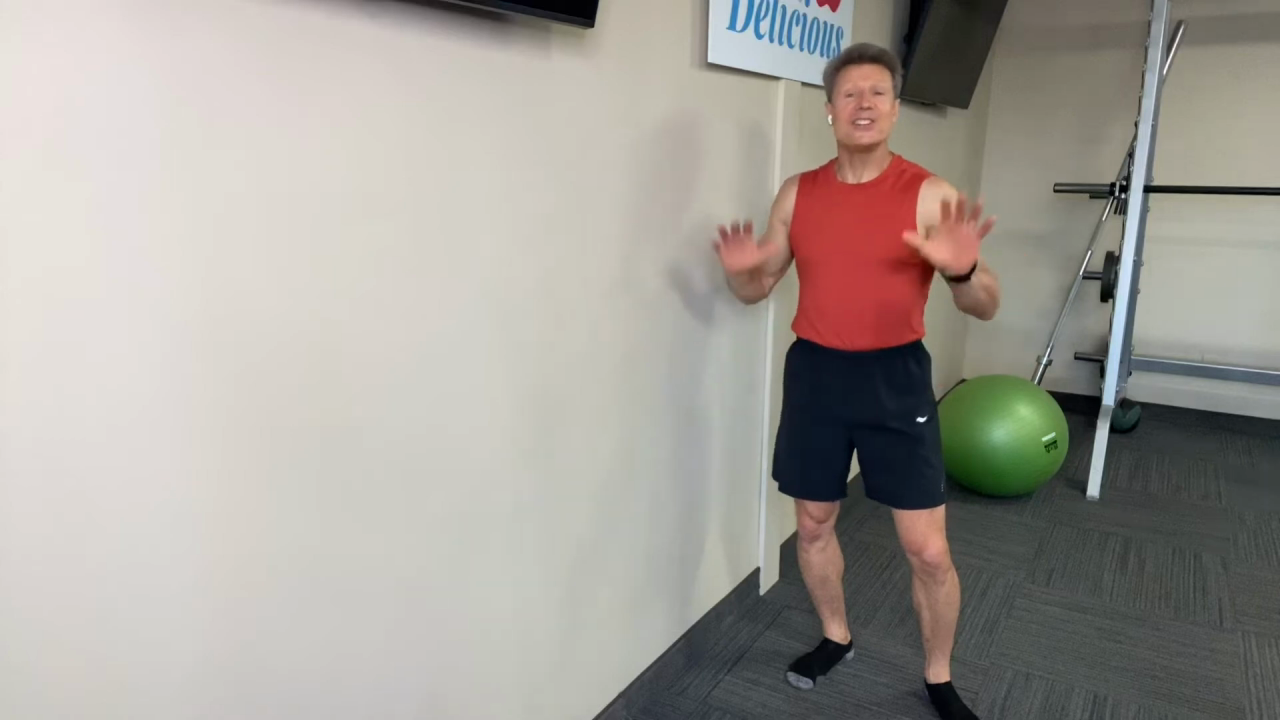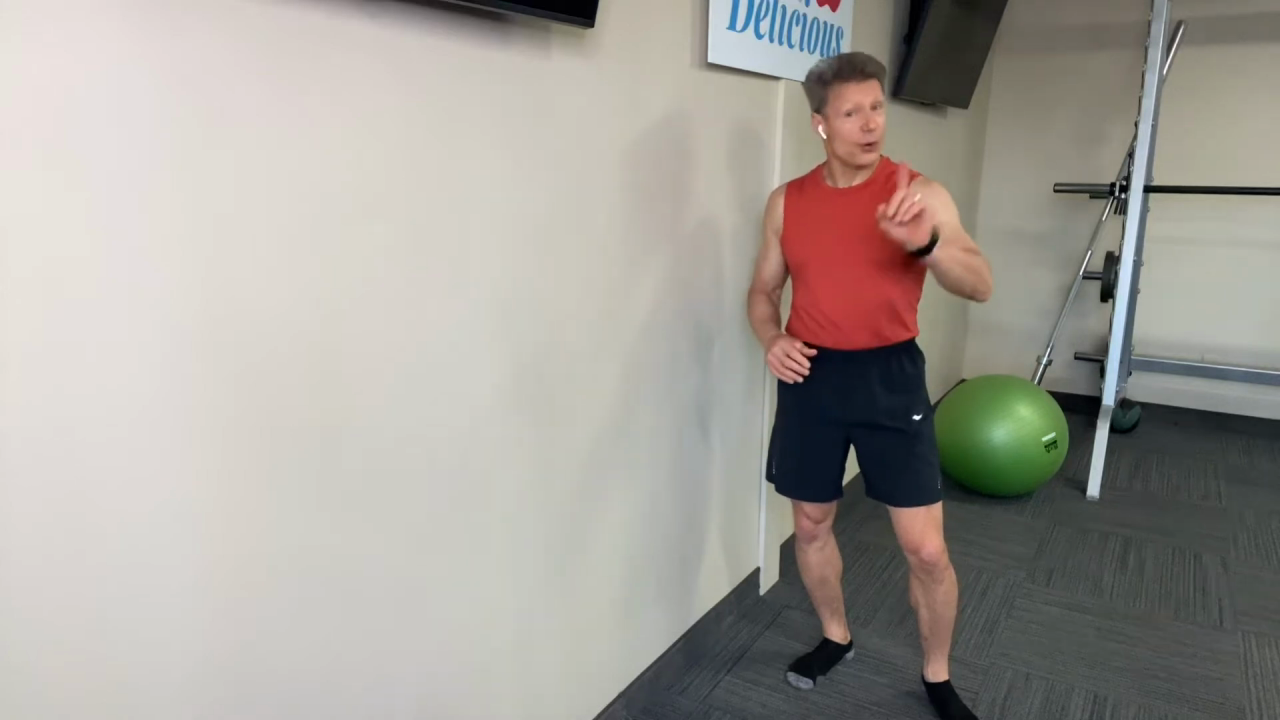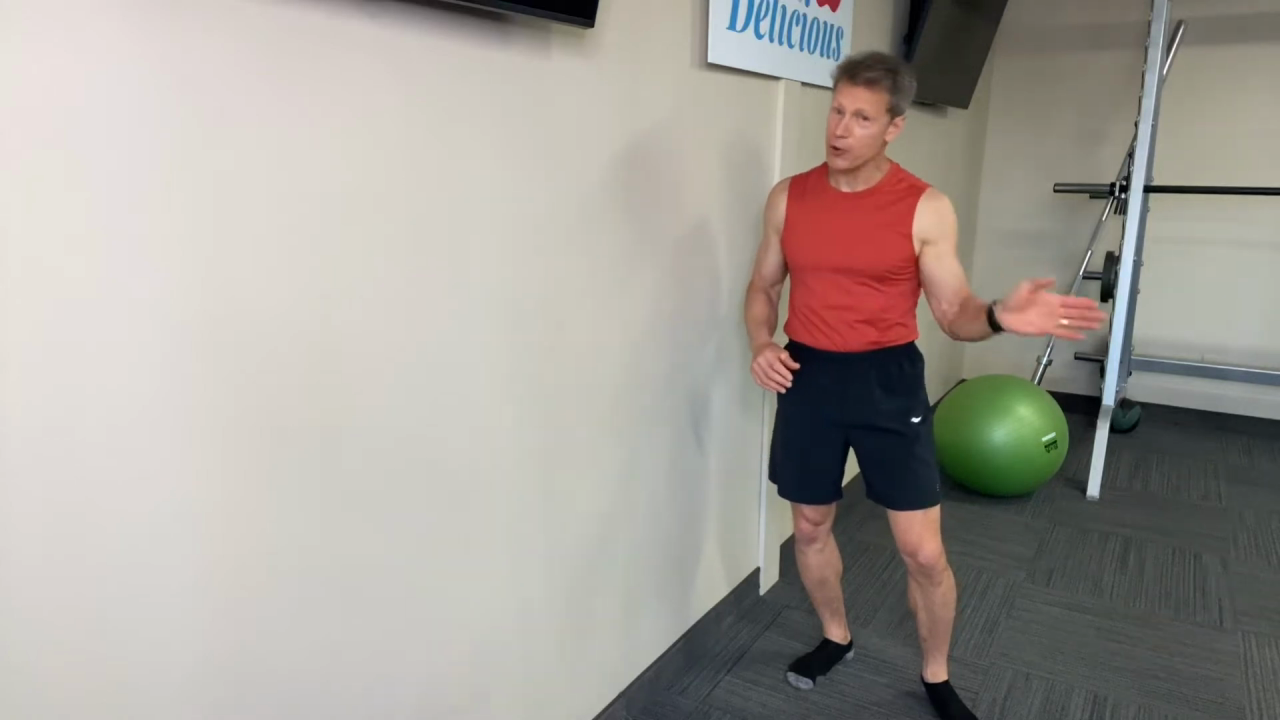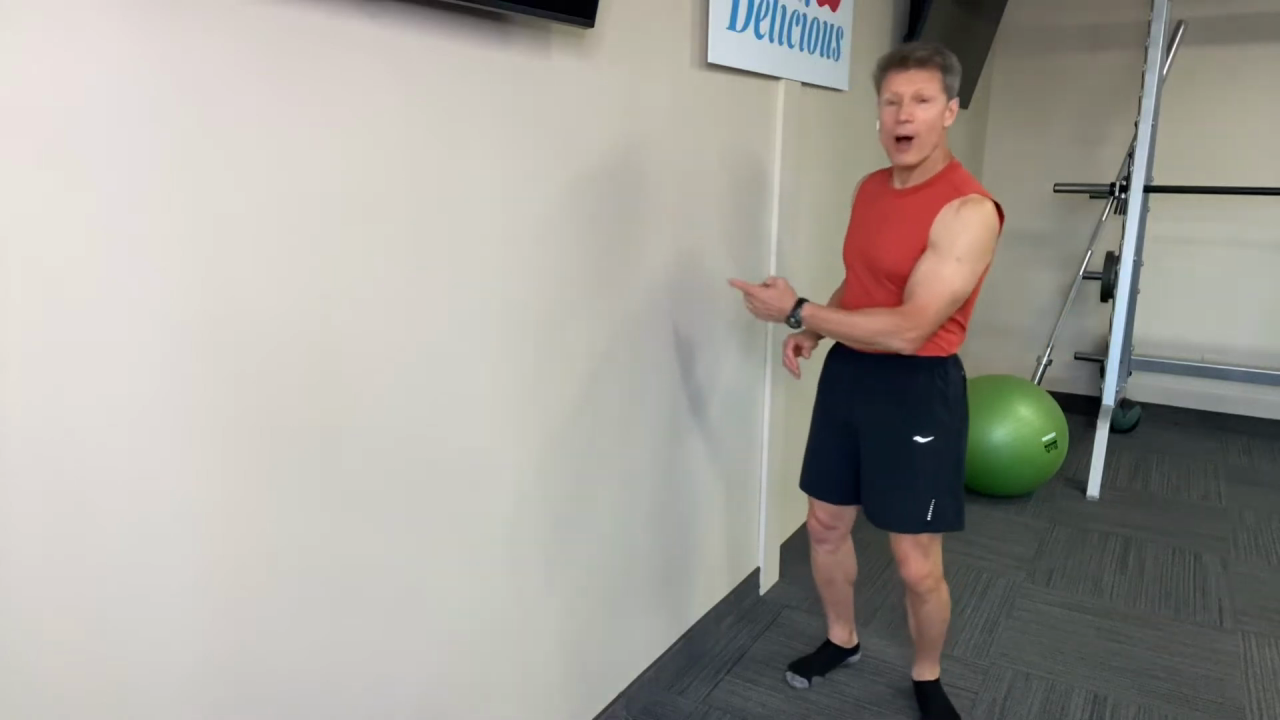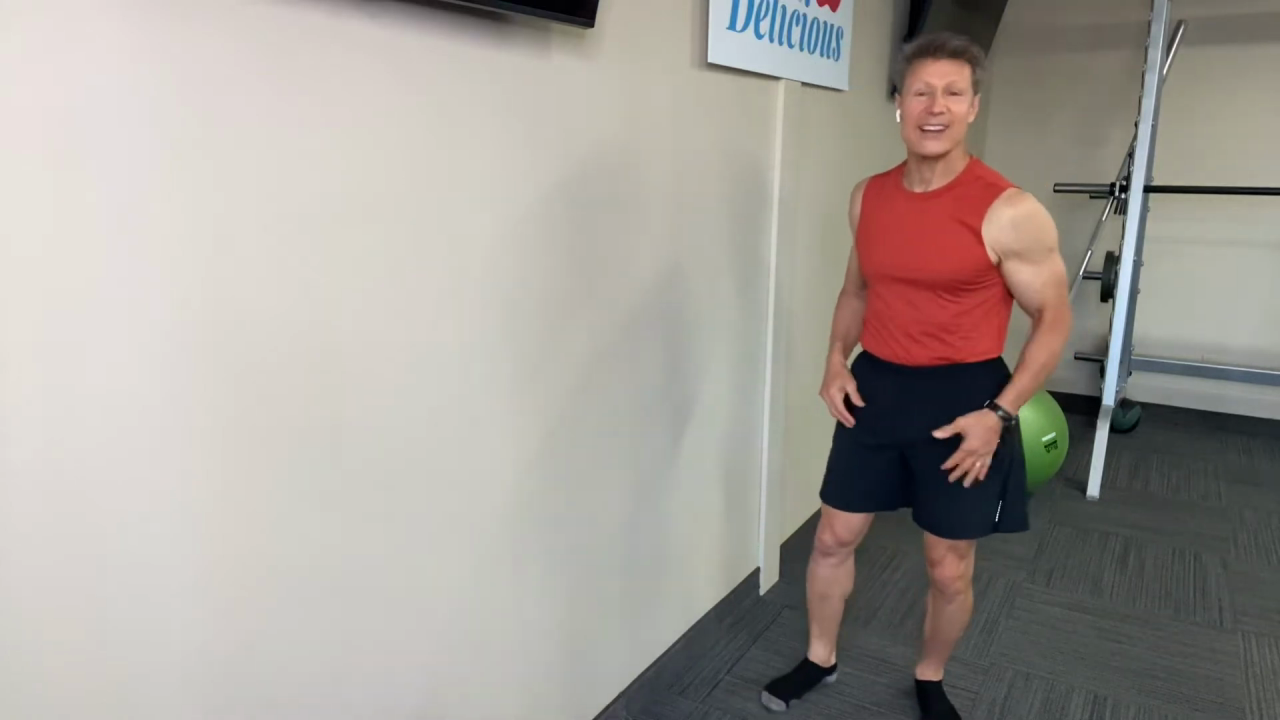
dt=1s
person 1, frame 1
left shoulder: (928, 193)
right shoulder: (798, 193)
left elbow: (984, 305)
right elbow: (762, 284)
left wrist: (961, 269)
right wrist: (742, 270)
left hip: (895, 378)
right hip: (814, 373)
left knee: (928, 550)
right knee: (813, 523)
right ankle: (835, 636)
person 1, frame 2
left shoulder: (918, 194)
right shoulder: (786, 200)
left elbow: (977, 285)
right elbow: (763, 290)
left wrist: (924, 240)
right wrist: (771, 339)
left hip: (889, 376)
right hip: (810, 377)
left knee: (926, 549)
right knee: (810, 523)
right ankle: (835, 636)
person 1, frame 3
left shoulder: (927, 207)
right shoulder: (789, 196)
left elbow: (953, 316)
right elbow: (763, 285)
left wrist: (1000, 315)
right wrist: (761, 343)
left hip: (888, 379)
right hip: (813, 377)
left knee: (923, 551)
right knee: (810, 526)
right ankle: (835, 636)
person 1, frame 4
left shoulder: (969, 211)
right shoulder: (870, 188)
left elbow: (906, 327)
left wrist: (796, 311)
right wrist: (813, 330)
left hip: (917, 390)
right hip: (847, 377)
left knee: (917, 565)
right knee: (825, 526)
right ankle: (842, 639)
person 1, frame 5
left shoulder: (1009, 212)
right shoulder: (866, 196)
left elbow: (1054, 320)
left wrist: (998, 414)
right wrist: (837, 362)
left hip: (962, 400)
right hip: (876, 389)
left knee: (949, 568)
right knee: (834, 538)
right ankle: (819, 658)
